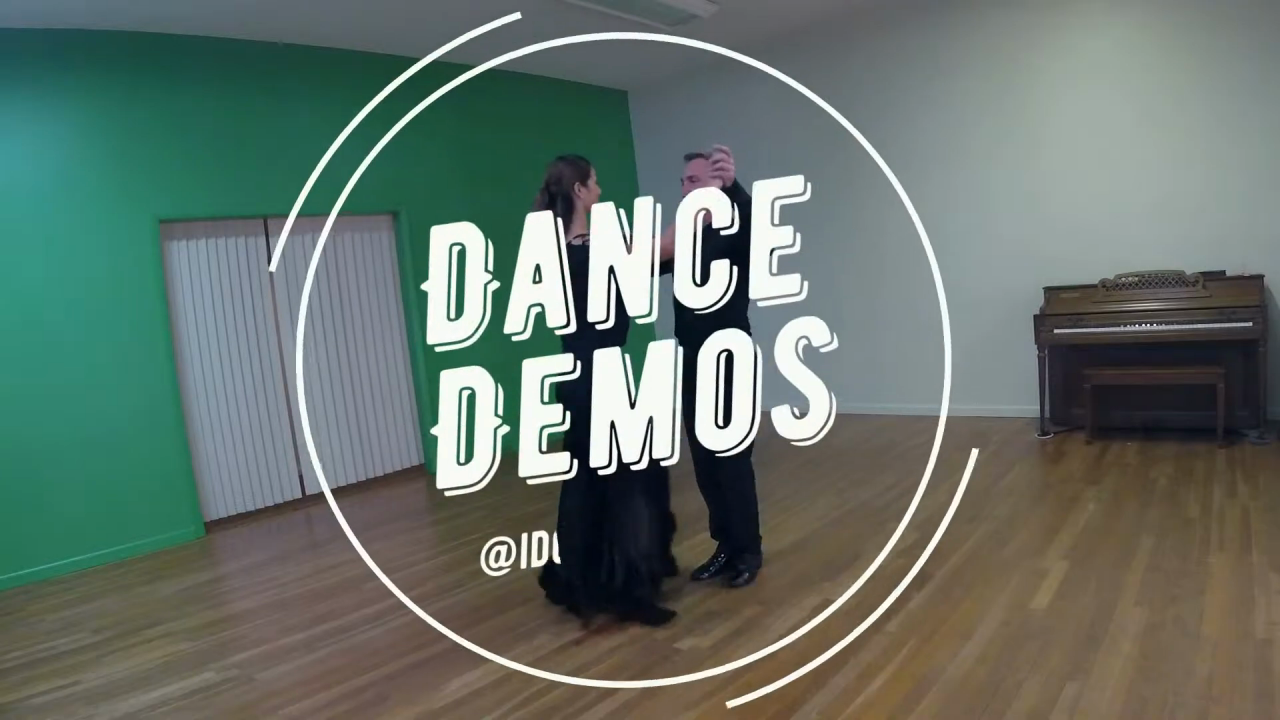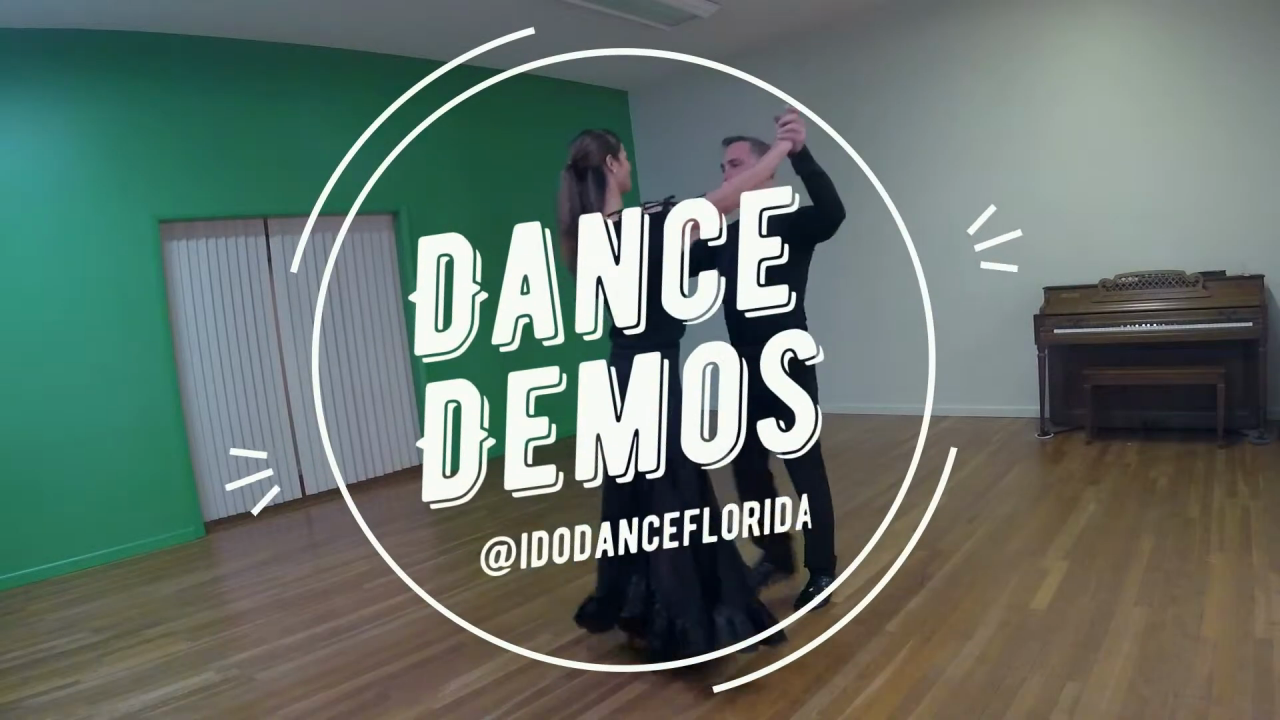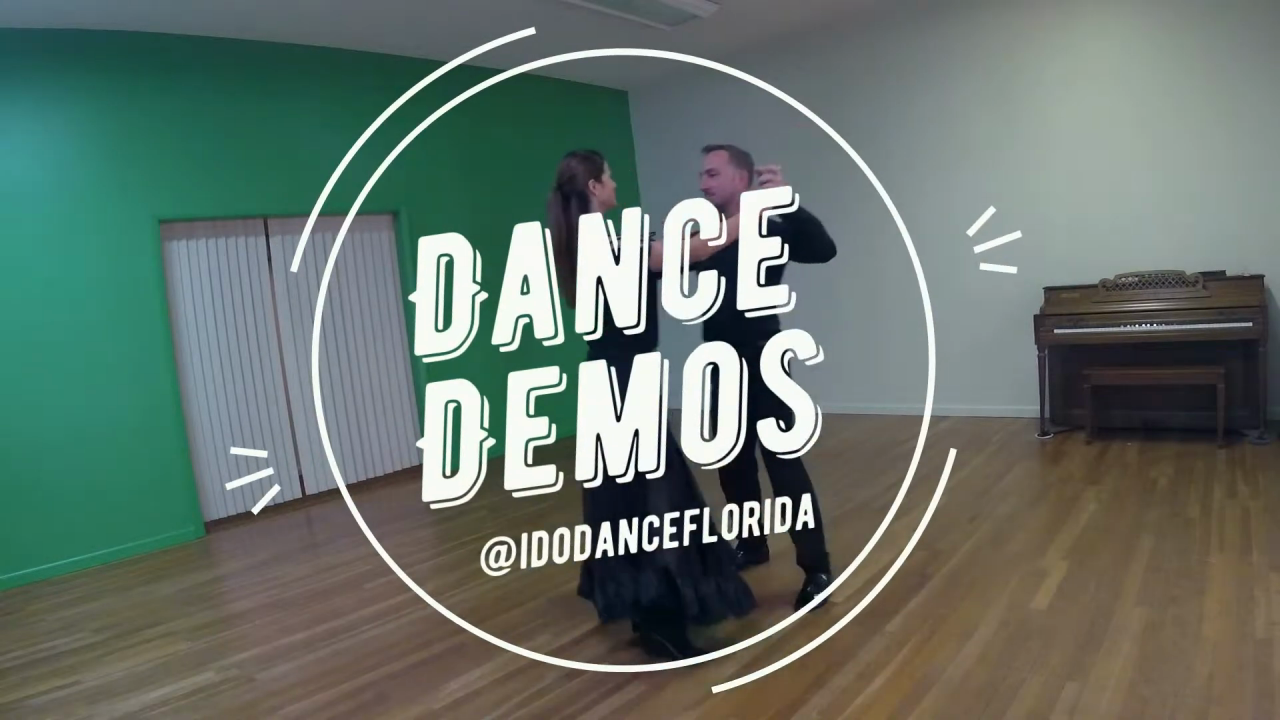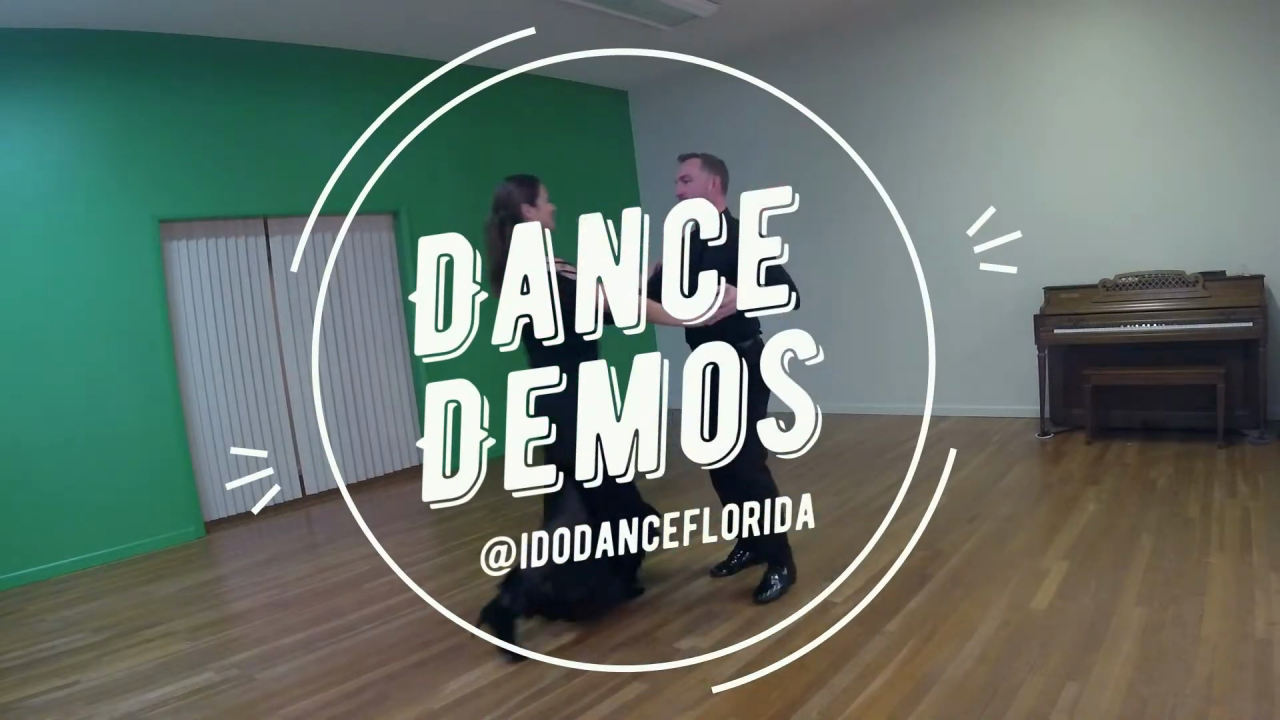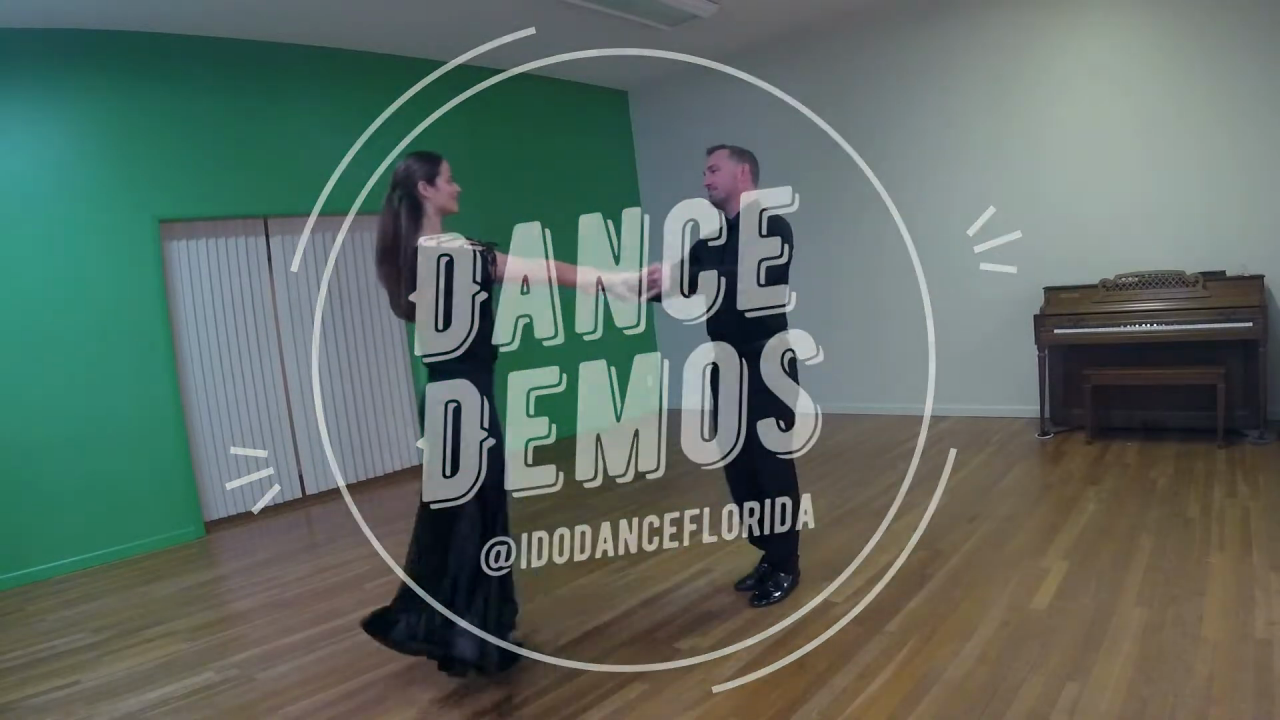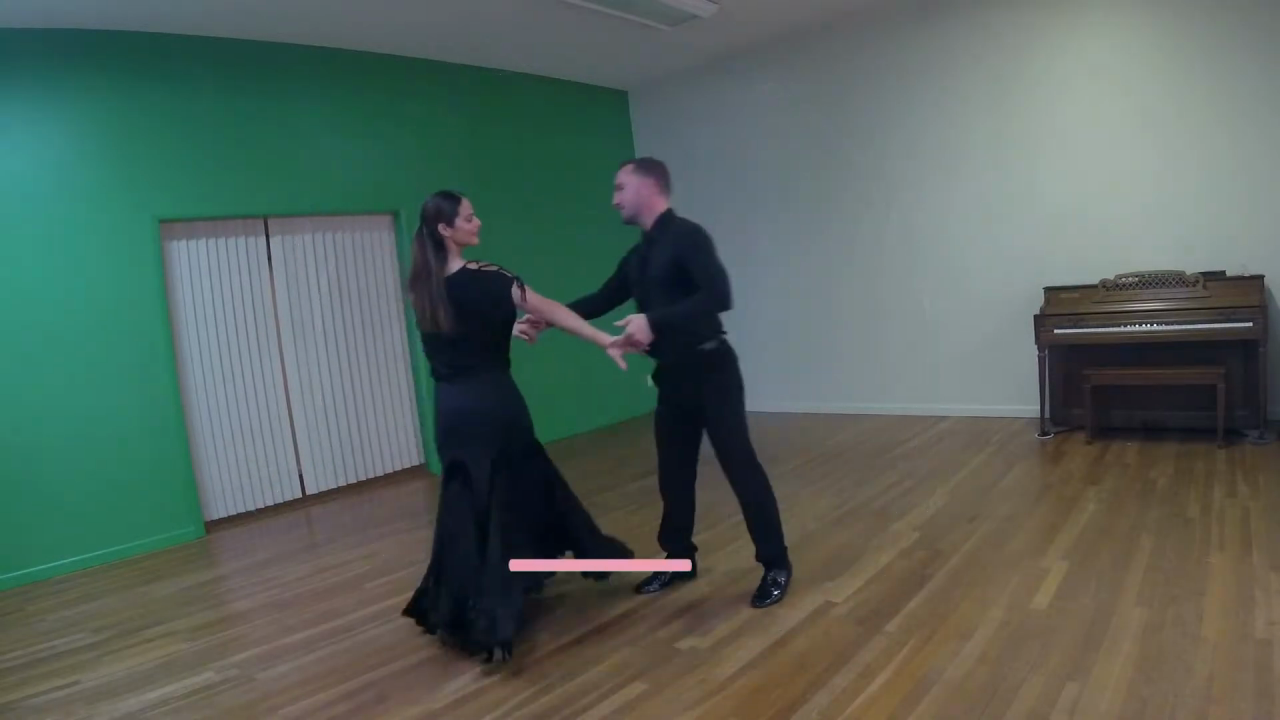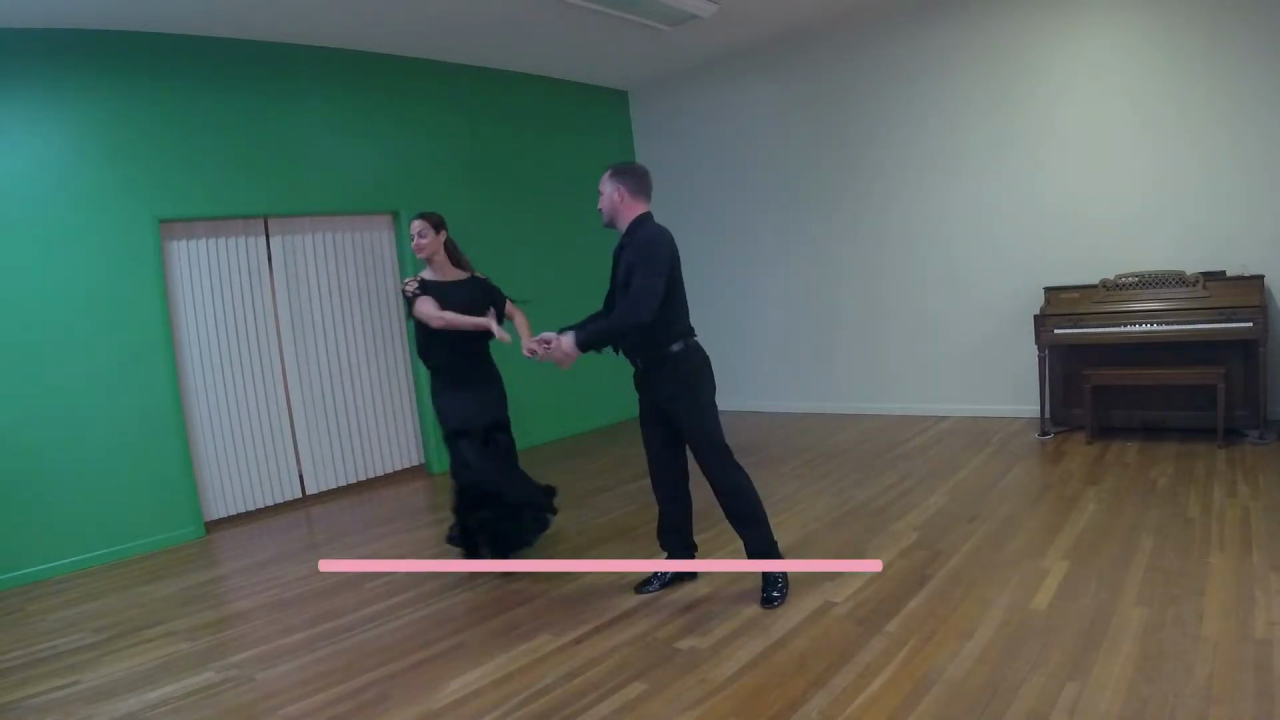
dt=0.7s
person 1, frame 1
left shoulder: (562, 251)
right shoulder: (591, 251)
left hip: (572, 377)
right hip: (595, 379)
left knee: (589, 484)
right knee: (633, 478)
left ankle: (579, 586)
right ankle: (634, 589)
person 1, frame 2
right shoulder: (642, 225)
right elbow: (731, 198)
right wrist: (782, 149)
left hip: (625, 375)
left knee: (636, 499)
right knee: (669, 502)
left ankle: (636, 613)
right ankle: (675, 634)
person 1, frame 3
left shoulder: (583, 251)
right elbow: (697, 249)
right hip: (624, 385)
left knee: (616, 492)
right knee: (657, 490)
left ankle: (624, 590)
right ankle: (660, 615)
person 1, frame 4
right shoulder: (548, 274)
left elbow: (604, 294)
right wrist: (706, 312)
left hip: (555, 397)
right hip: (564, 401)
left knee: (597, 493)
right knee: (577, 503)
left ankle: (610, 580)
right ankle: (512, 600)
person 1, frame 5
left shoulder: (407, 256)
right elbow: (541, 271)
right wrist: (615, 278)
left hip: (441, 396)
left knee: (451, 514)
right knee: (473, 518)
left ankle: (447, 629)
right ankle: (470, 640)
person 1, frame 6
left shoulder: (424, 285)
right shoulder: (482, 278)
right elbow: (546, 308)
left wrist: (510, 329)
right wrist: (604, 340)
left hip: (450, 407)
right hip: (493, 402)
left knee: (466, 506)
right knee: (513, 497)
left ankle: (465, 618)
person 1, frame 7
left shoulder: (476, 282)
right shoulder: (415, 287)
left elbow: (515, 312)
right elbow: (435, 318)
left wrist: (526, 338)
right wrist: (485, 322)
left hip: (485, 382)
right hip: (449, 389)
left knee: (498, 456)
right knee: (471, 460)
left ankle: (501, 536)
right ankle: (484, 536)
person 2, frame 1
left shoulder: (735, 236)
left wrist: (732, 185)
left hip: (731, 362)
right hip: (694, 365)
left knee: (732, 460)
right knee: (704, 461)
left ankle: (746, 552)
right ankle: (729, 546)
person 2, frame 2
left shoulder: (793, 224)
right shoulder: (727, 238)
left elbow: (832, 212)
left wrist: (800, 154)
left hip: (787, 363)
right hip: (746, 367)
left knee: (804, 468)
right knee: (748, 468)
left ankle: (822, 570)
right ankle: (777, 554)
person 2, frame 3
left shoulder: (768, 230)
left elbow: (823, 249)
left wrist: (785, 204)
left hip: (762, 364)
left knee: (783, 465)
right knee: (730, 462)
left ankle: (816, 568)
right ankle: (752, 543)
person 2, frame 4
left shoulder: (742, 238)
right shoulder: (683, 245)
left elbow: (788, 293)
right elbow: (650, 298)
left hip: (743, 365)
left knee: (747, 461)
right knee: (719, 462)
left ankle: (779, 559)
right ankle: (750, 543)
person 2, frame 5
left shoulder: (772, 228)
right shoulder: (709, 241)
left hip: (766, 365)
left knee: (772, 467)
right knee: (738, 468)
left ankle: (785, 566)
right ankle: (770, 554)
person 2, frame 6
left shoulder: (688, 237)
right shoulder: (638, 256)
left elbow: (718, 296)
right elbow: (603, 299)
left wrist: (653, 321)
right wrist: (549, 318)
left hip: (711, 370)
right hip: (672, 376)
left knee: (740, 465)
right knee: (673, 473)
left ankle: (775, 564)
right ankle: (678, 560)
person 2, frame 7
left shoulder: (652, 241)
right shoulder: (627, 248)
left elbow: (639, 314)
right elbow: (614, 312)
left wrist: (579, 342)
right wrist: (565, 335)
left hip: (681, 370)
right hip: (651, 374)
left knee: (717, 463)
right knee: (664, 471)
left ankle: (769, 562)
right ankle: (679, 558)
